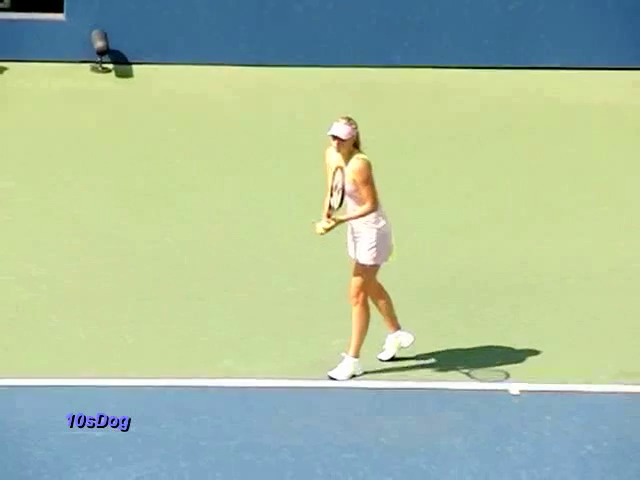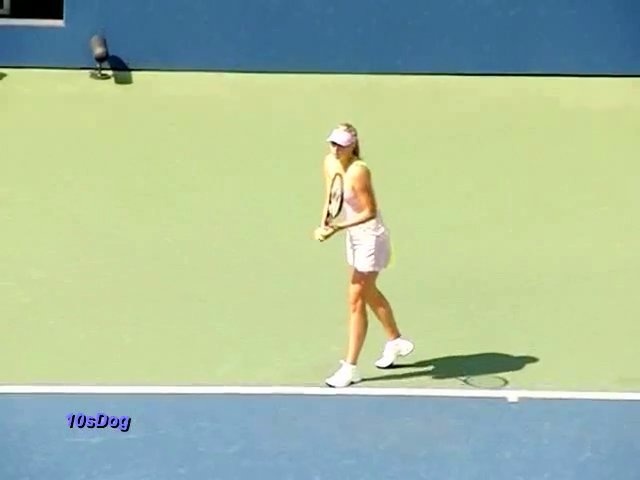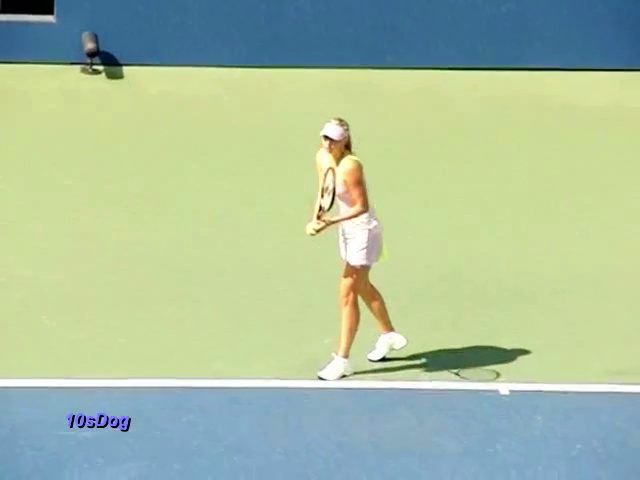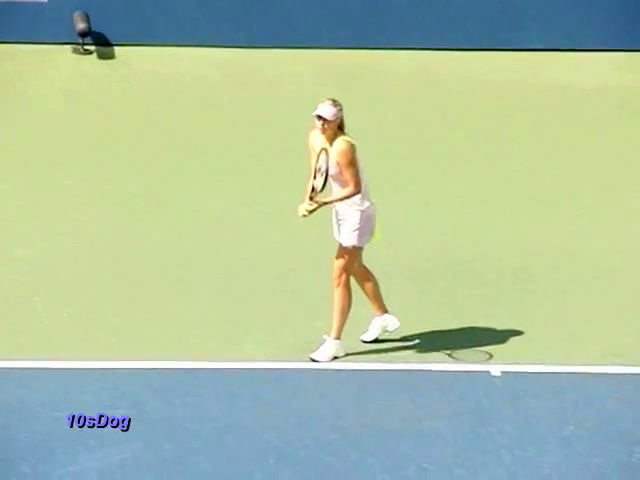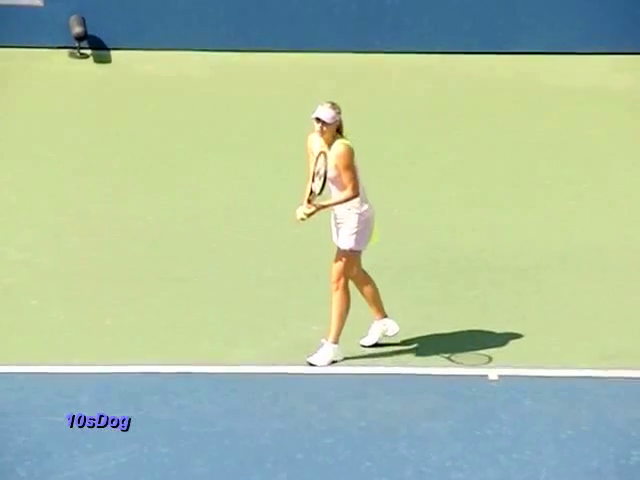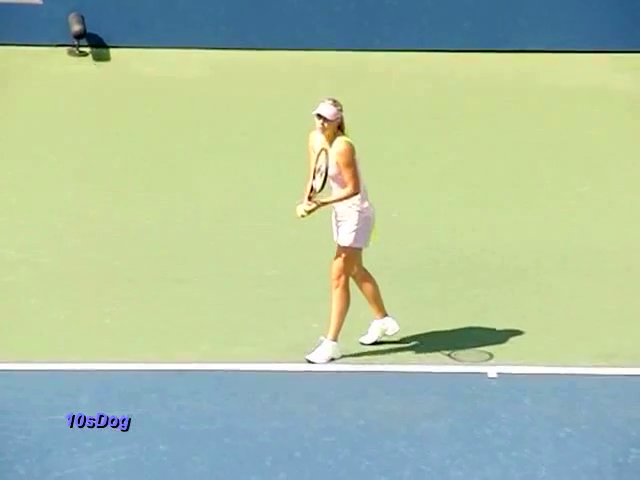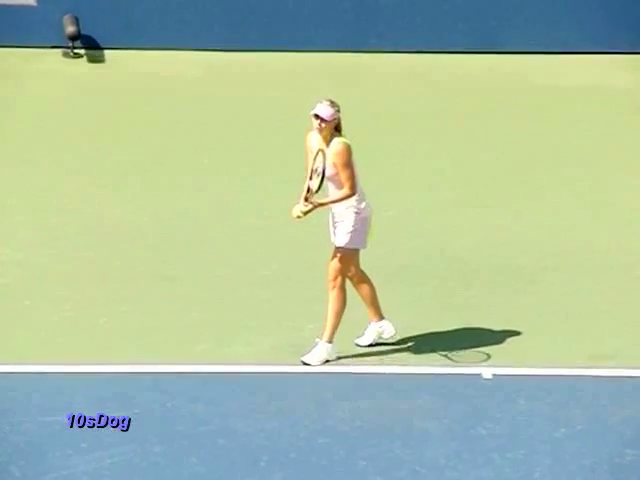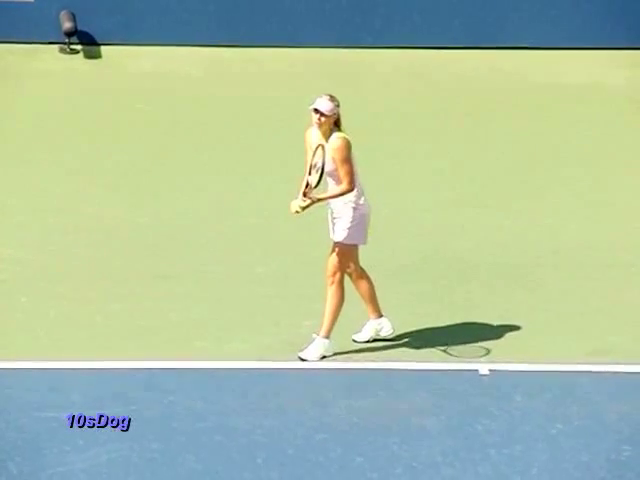
dt=0.4s
person 1, frame 1
left shoulder: (359, 165)
right shoulder: (330, 155)
left elbow: (372, 205)
left wrist: (339, 220)
right wrist: (325, 217)
left hip: (372, 231)
right hip: (355, 229)
left knee: (357, 294)
right knee: (371, 286)
left ankle: (353, 360)
right ankle: (397, 334)
person 1, frame 2
left shoulder: (358, 171)
right shoulder: (329, 162)
left elbow: (370, 212)
left wrist: (338, 227)
right wrist: (323, 224)
left hip: (371, 238)
right hip: (354, 236)
left knee: (355, 302)
right knee: (370, 293)
left ankle: (350, 367)
right ankle: (396, 341)
person 1, frame 3
left shoulder: (350, 166)
right shoulder: (321, 157)
left elbow: (362, 206)
left wrist: (329, 222)
right wrist: (314, 219)
left hip: (363, 231)
right hip: (347, 230)
left knee: (347, 295)
right knee: (363, 286)
left ankle: (342, 360)
right ankle: (389, 335)
person 1, frame 4
left shoulder: (343, 147)
right shoulder: (314, 137)
left elbow: (355, 188)
right elbow: (315, 175)
left wrist: (322, 203)
right wrist: (307, 199)
left hip: (357, 212)
right hip: (341, 211)
left knee: (340, 276)
right knee: (356, 268)
left ankle: (334, 342)
right ankle: (383, 317)
person 1, frame 5
left shoulder: (341, 150)
right shoulder: (313, 140)
left elbow: (353, 191)
right elbow: (314, 178)
left wrist: (320, 206)
right wrist: (305, 203)
left hip: (355, 215)
right hip: (339, 214)
left knee: (338, 279)
right knee: (355, 272)
left ankle: (332, 346)
right ankle: (383, 322)
person 1, frame 6
left shoulder: (342, 147)
right shoulder: (314, 138)
left elbow: (353, 189)
right elbow: (314, 175)
left wrist: (321, 203)
right wrist: (306, 200)
left hip: (356, 212)
right hip: (340, 212)
left knee: (338, 277)
right knee: (355, 270)
left ankle: (331, 343)
right ankle: (383, 321)
person 1, frame 7
left shoulder: (339, 147)
right shoulder: (311, 139)
left elbow: (350, 189)
left wrist: (318, 204)
right wrist: (302, 201)
left hip: (353, 213)
right hip: (338, 213)
left knee: (335, 277)
right knee: (353, 272)
left ankle: (326, 345)
right ankle: (379, 324)
person 1, frame 8
left shoulder: (339, 142)
right shoulder: (311, 134)
left elbow: (348, 185)
left wrist: (316, 200)
right wrist: (301, 195)
left hip: (352, 209)
right hip: (336, 209)
left knee: (333, 273)
right knee: (352, 268)
left ankle: (323, 341)
right ankle: (378, 321)
